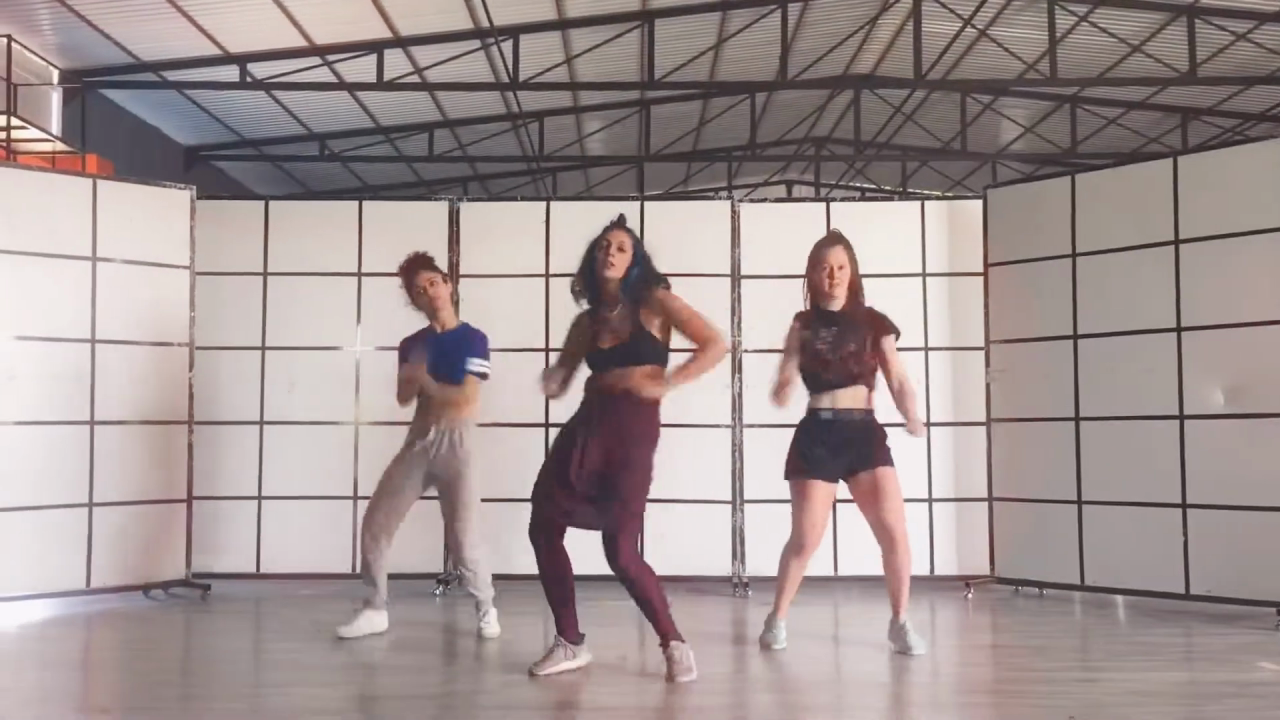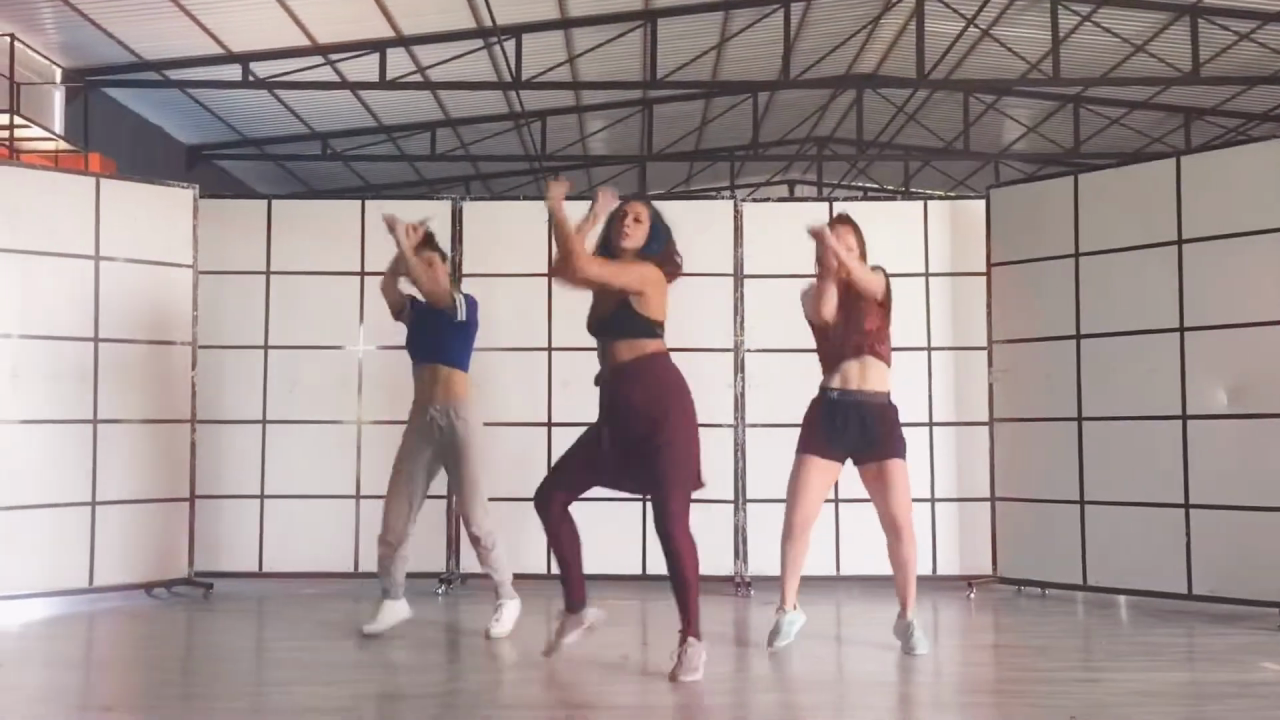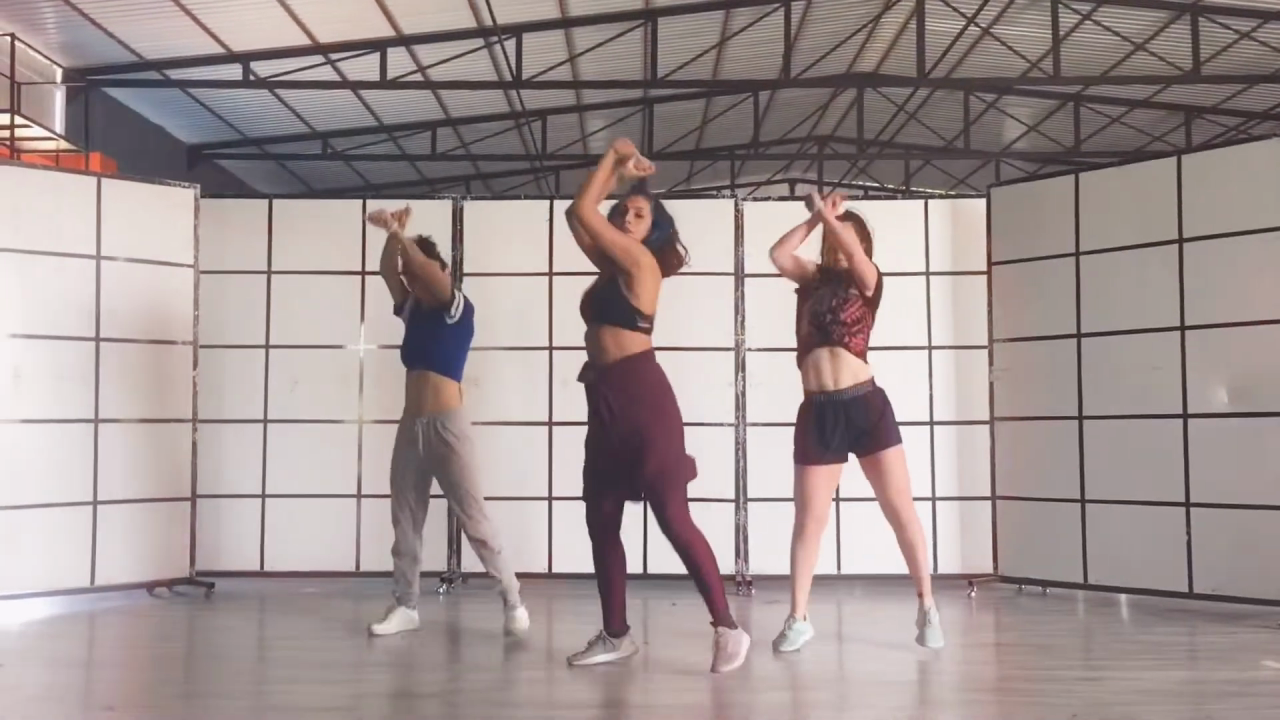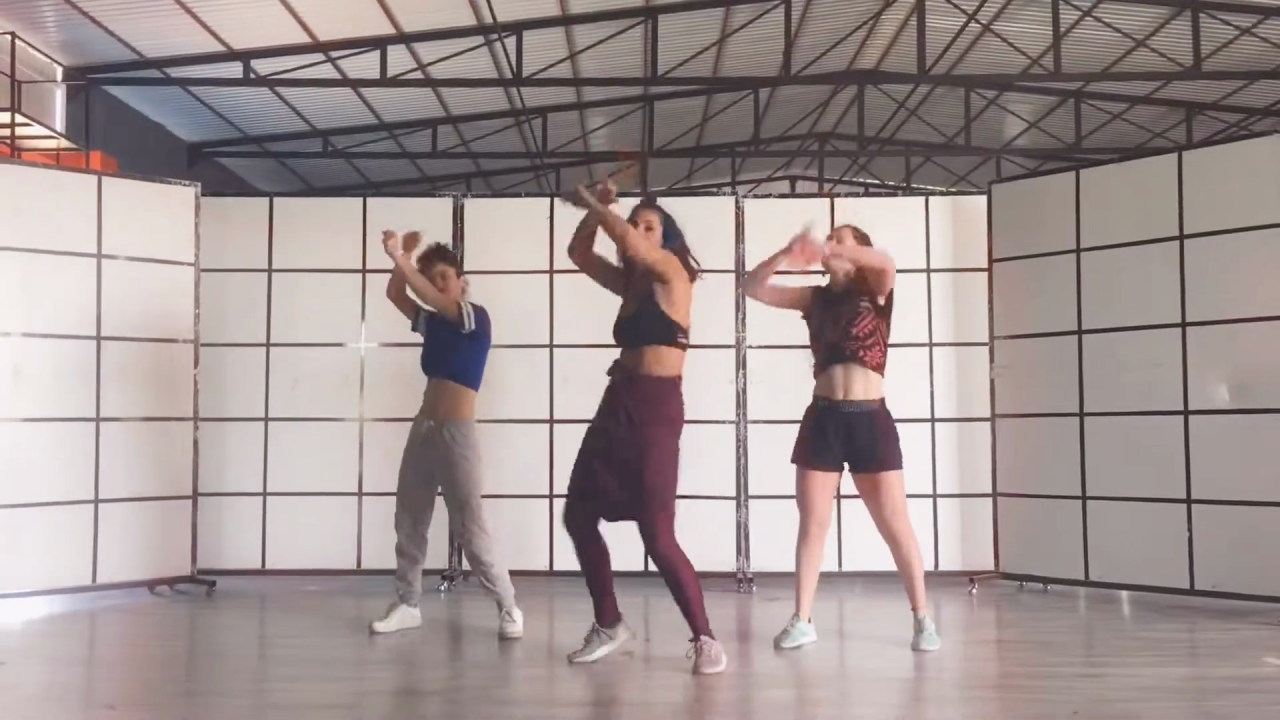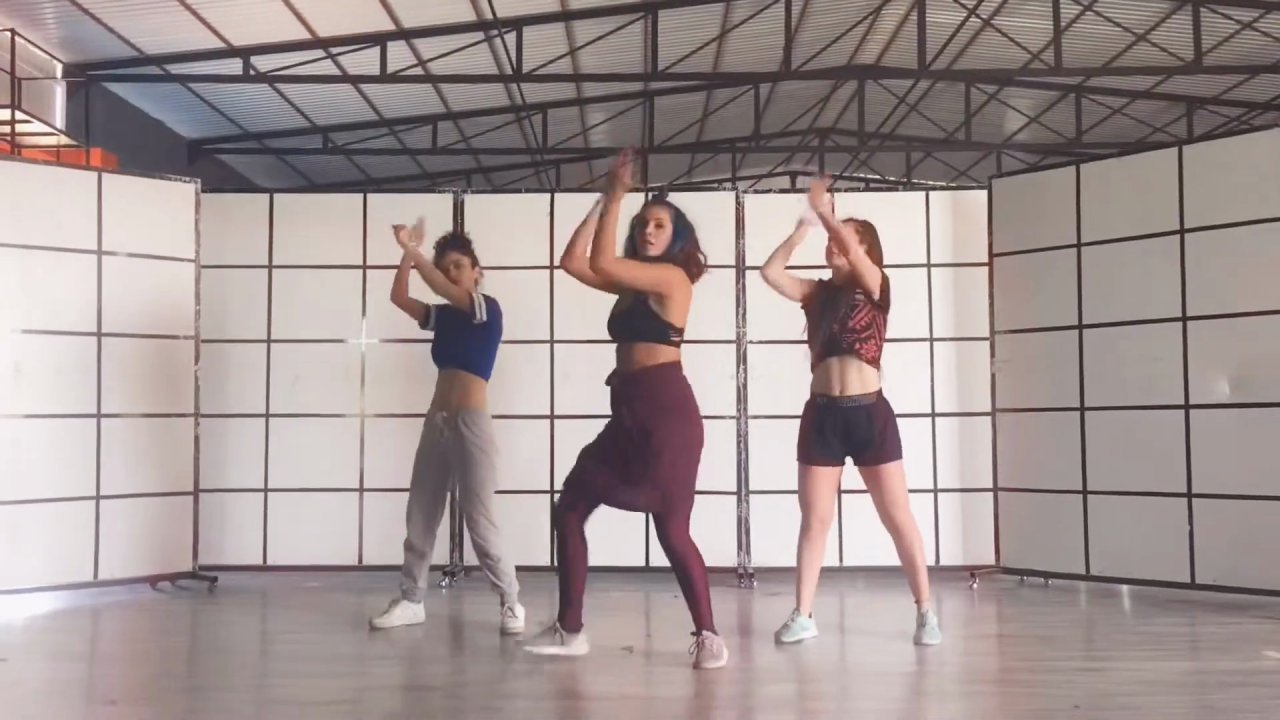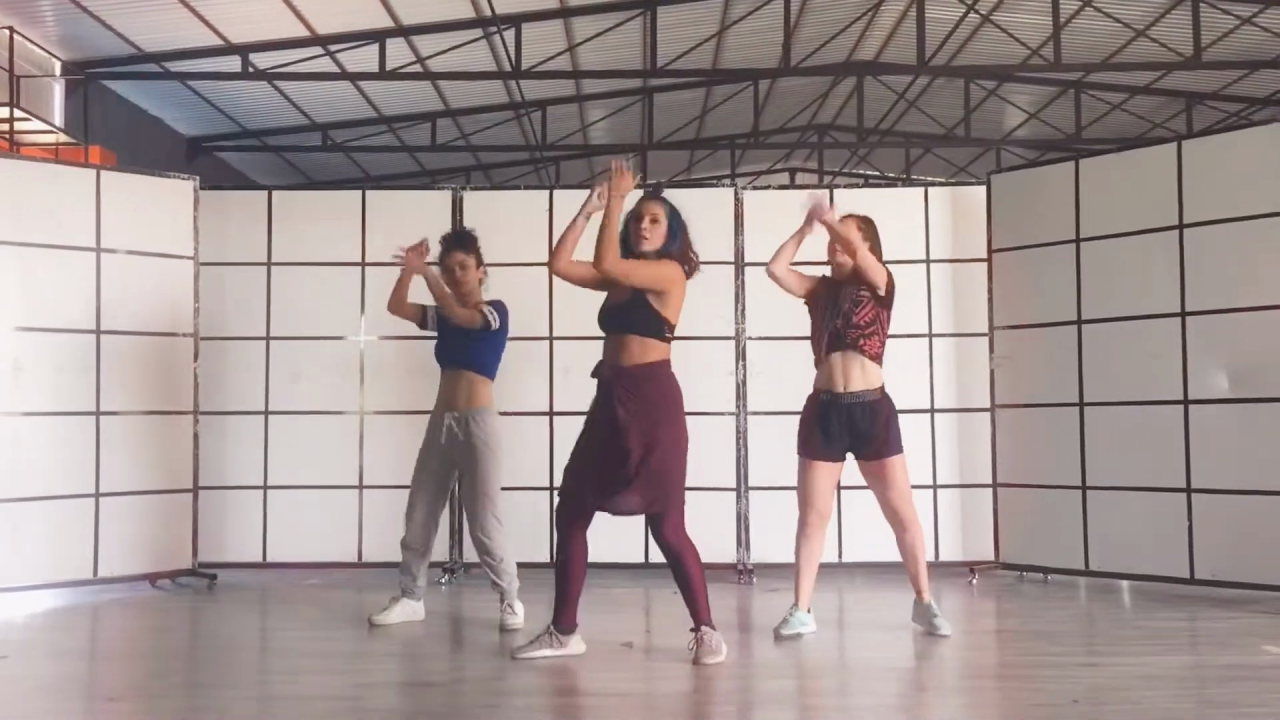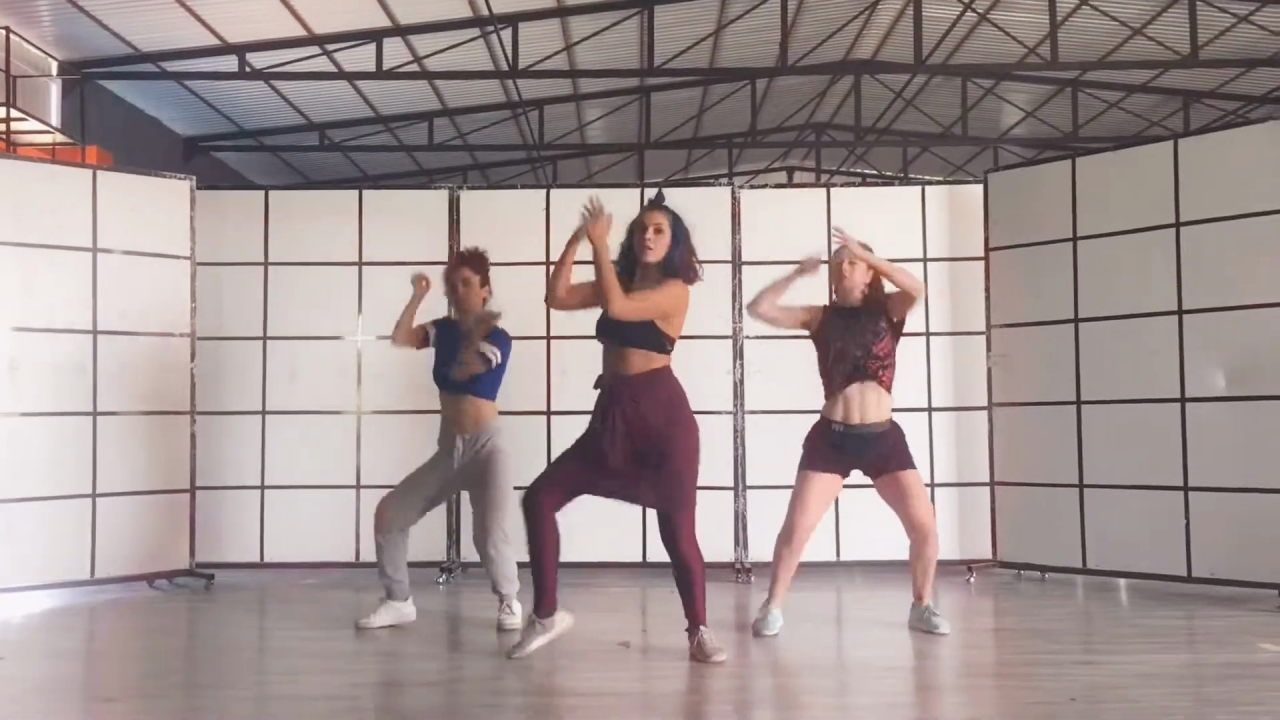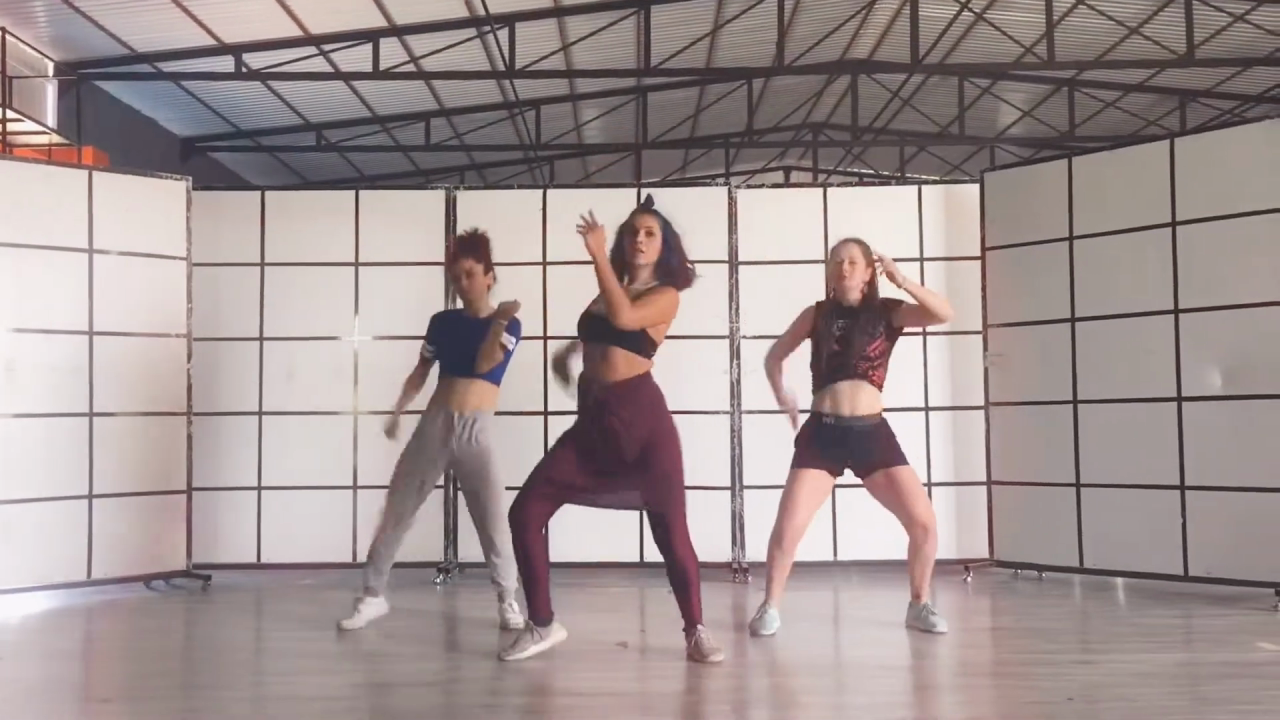
dt=0.2s
person 1, frame 1
left shoulder: (656, 301)
right shoulder: (587, 321)
left elbow: (715, 344)
right elbow: (561, 379)
left wrist: (668, 381)
right wrist: (551, 380)
left hip: (633, 430)
right hip: (582, 431)
left knee: (621, 553)
right knee: (543, 534)
left ankle: (674, 643)
right ankle: (570, 642)
person 1, frame 2
left shoulder: (648, 273)
right shoulder: (604, 276)
left elbow: (579, 266)
right elbow: (564, 268)
left wrist: (558, 212)
right wrist: (593, 215)
left hip: (661, 401)
right hip: (617, 408)
left knee: (671, 524)
right knee: (550, 496)
left ankle: (691, 639)
right ankle: (577, 607)
person 1, frame 3
left shoulder: (641, 262)
right shoulder: (612, 265)
left elbow: (583, 213)
right elbow: (579, 218)
left wrist: (614, 160)
right wrist: (617, 163)
left hip: (641, 396)
right hip: (606, 404)
left knee: (673, 519)
right knee: (602, 526)
left ankle: (727, 628)
right ankle: (615, 634)
person 1, frame 4
left shoulder: (673, 273)
right shoulder: (631, 283)
left elbow: (626, 239)
right elbow: (579, 252)
left wrist: (595, 205)
right wrist: (599, 207)
left hip: (655, 413)
right hip: (615, 411)
left knee: (659, 540)
right knee: (578, 518)
left ankle: (706, 639)
right ankle: (608, 625)
person 1, frame 5
left shoulder: (672, 276)
right shoulder: (629, 281)
left elbow: (601, 260)
right elbow: (571, 261)
left wrist: (615, 197)
right wrist: (604, 202)
left hip: (667, 409)
right hip: (627, 412)
left knee: (672, 531)
right knee: (569, 511)
left ankle: (708, 634)
right ankle: (569, 629)
person 1, frame 6
left shoulder: (669, 273)
right shoulder: (621, 280)
left elbow: (604, 263)
right elbow: (559, 264)
left wrist: (616, 199)
right wrist: (590, 205)
left hip: (653, 403)
right hip: (609, 406)
left knee: (667, 526)
right knee: (570, 516)
left ankle: (706, 630)
right ankle: (564, 631)
person 1, frame 7
left shoulder: (674, 289)
right shoulder: (621, 283)
left elbow: (618, 306)
right elbow: (556, 297)
left wrist: (599, 244)
right wrist: (574, 240)
left hip: (662, 412)
right hip: (613, 413)
left knee: (677, 530)
right knee: (538, 500)
left ankle: (699, 631)
right ankle: (547, 614)
person 1, frame 8
left shoulder: (665, 295)
right shoulder: (615, 290)
left elbow: (622, 317)
left wrist: (599, 255)
right wrist: (569, 351)
left hip: (641, 419)
right hip: (592, 420)
left knee: (671, 532)
right knee: (525, 514)
left ankle: (695, 631)
right ankle: (543, 624)
person 2, frame 1
left shoulder: (874, 322)
right shoulder: (802, 325)
left elbow: (900, 381)
right elbow: (781, 393)
left wrist: (911, 416)
right wrist: (784, 382)
left hip: (863, 433)
right hip: (816, 435)
left knee: (894, 533)
right knee: (806, 538)
left ankle: (900, 622)
right ankle: (778, 617)
person 2, frame 2
left shoulder: (876, 282)
right shoulder: (815, 295)
left elbow: (865, 281)
right elbow: (825, 311)
left wrist: (833, 238)
right wrist: (828, 266)
left hip: (879, 414)
right hip: (831, 413)
left knee: (900, 523)
right knee: (797, 518)
left ankle: (907, 617)
right ankle: (788, 609)
person 2, frame 3
left shoulder: (867, 281)
right shoulder: (811, 278)
left elbow: (856, 257)
right elbow: (778, 255)
left wrist: (830, 215)
right wrist: (815, 218)
left hip: (865, 404)
right hip: (819, 410)
left knee: (901, 511)
right knee: (809, 518)
left ankle: (927, 608)
right ankle: (798, 618)
person 2, frame 4
left shoulder: (876, 291)
right shoulder: (816, 298)
left elbow: (885, 262)
right elbow: (753, 288)
left wrist: (831, 250)
right wrist: (786, 255)
left hip: (870, 421)
right hip: (823, 420)
left knee: (896, 526)
right knee: (813, 524)
left ankle: (922, 618)
right ankle: (802, 620)
person 2, frame 5
left shoulder: (873, 285)
right shoulder: (818, 292)
left elbow: (857, 258)
right elbow: (769, 274)
left wrist: (823, 209)
right wrist: (800, 232)
left hip: (869, 413)
right hip: (822, 414)
left knee: (899, 518)
right knee: (815, 519)
left ankle: (925, 610)
right ankle: (803, 614)
person 2, frame 6
left shoulder: (879, 282)
right shoulder: (820, 289)
left elbow: (856, 253)
right elbow: (774, 268)
left wrist: (827, 218)
right wrist: (808, 226)
left hip: (871, 408)
right hip: (824, 409)
left knee: (902, 513)
right knee: (813, 514)
left ankle: (924, 602)
right ankle: (801, 610)
person 2, frame 7
left shoulder: (888, 311)
right shoulder: (822, 317)
left elbow: (916, 288)
right elbow: (758, 308)
left wrist: (866, 255)
right wrist: (799, 272)
left hip: (882, 437)
right hip: (832, 437)
left knee: (924, 525)
right knee: (797, 527)
left ankle: (922, 606)
right ankle: (773, 606)
person 2, frame 8
left shoulder: (887, 313)
right shoulder: (817, 315)
left elbow: (942, 314)
right elbow: (774, 356)
left wrist: (899, 278)
right wrist: (781, 392)
left hip: (873, 434)
right hip: (822, 434)
left knee: (924, 522)
right knee: (787, 528)
left ankle: (919, 605)
right ankle: (770, 607)
person 3, frame 1
left shoulder: (473, 339)
right shoulder: (412, 345)
left elbow: (468, 398)
right elbow: (404, 398)
left wrist: (428, 383)
right wrist: (411, 379)
left hip: (454, 442)
right hip: (417, 440)
left knee: (462, 537)
right knee: (376, 525)
left ankle: (486, 609)
right ankle: (375, 609)
person 3, frame 2
left shoulder: (463, 304)
right shoulder: (413, 310)
left elbow: (431, 288)
right elbow: (388, 287)
left wrist: (405, 244)
right wrist: (404, 247)
left hip: (453, 417)
right hip: (420, 421)
left knee: (475, 516)
right knee: (396, 512)
left ankle: (506, 599)
right ankle: (394, 600)
person 3, frame 3
left shoulder: (459, 310)
right shoulder: (412, 312)
left elbow: (433, 276)
right elbow: (388, 271)
left wrist: (399, 234)
right wrist: (394, 234)
left hip: (447, 426)
right hip: (411, 427)
left knee: (474, 520)
right knee: (405, 522)
left ankle: (513, 603)
right ankle: (405, 607)
person 3, frame 4
left shoulder: (476, 318)
right shoulder: (433, 324)
left elbow: (437, 298)
right elbow: (396, 294)
left wrist: (402, 260)
right wrist: (402, 258)
left hip: (457, 433)
right hip: (422, 430)
left knee: (470, 529)
right knee: (409, 523)
left ankle: (508, 607)
right ankle: (408, 604)
person 3, frame 5
left shoulder: (487, 309)
right shoulder: (442, 316)
left elbow: (446, 290)
right elbow: (399, 297)
left wrist: (412, 250)
right wrist: (409, 253)
left hip: (470, 424)
right hip: (435, 423)
left knee: (479, 519)
right knee: (420, 516)
left ankle: (511, 602)
right ankle: (411, 601)
person 3, frame 6
left shoulder: (495, 311)
right shoulder: (444, 316)
left elbow: (457, 312)
right elbow: (396, 306)
left wrist: (423, 270)
right wrist: (412, 266)
left hip: (476, 424)
right hip: (440, 423)
left knee: (484, 519)
right knee: (419, 514)
left ankle: (510, 599)
right ankle: (411, 598)
person 3, frame 7
left shoulder: (498, 338)
right shoulder: (445, 329)
left elbow: (459, 371)
right elbow: (400, 338)
left wrist: (478, 332)
right wrist: (418, 296)
left hip: (485, 448)
right hip: (448, 449)
left knee: (492, 532)
right knee: (388, 515)
left ankle: (509, 602)
right ankle: (398, 601)
person 3, frame 8
left shoulder: (508, 324)
right shoulder: (443, 323)
left elbow: (484, 363)
right elbow: (420, 372)
left wrist: (499, 321)
right wrist: (397, 412)
left hip: (474, 435)
right hip: (433, 428)
left knee: (494, 521)
right knee: (396, 512)
left ankle: (508, 601)
right ankle: (372, 595)
